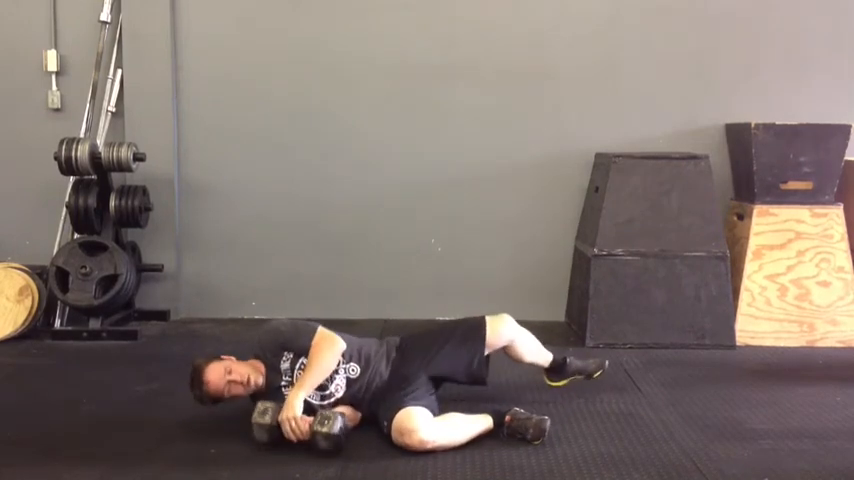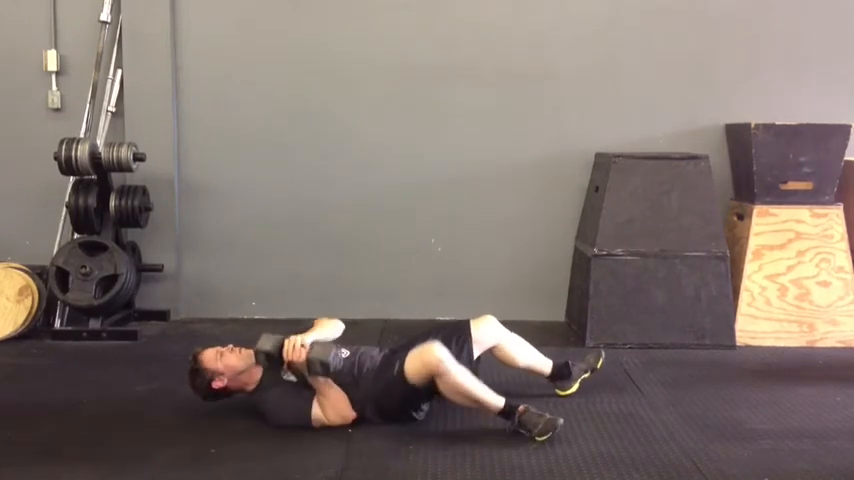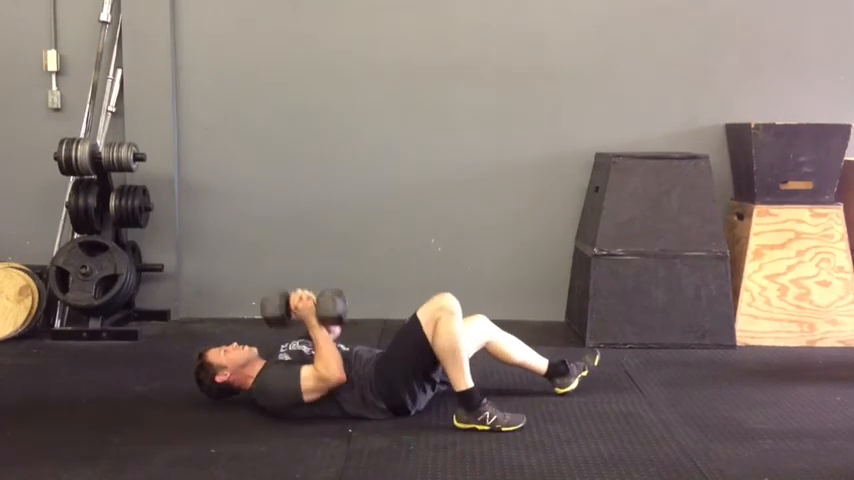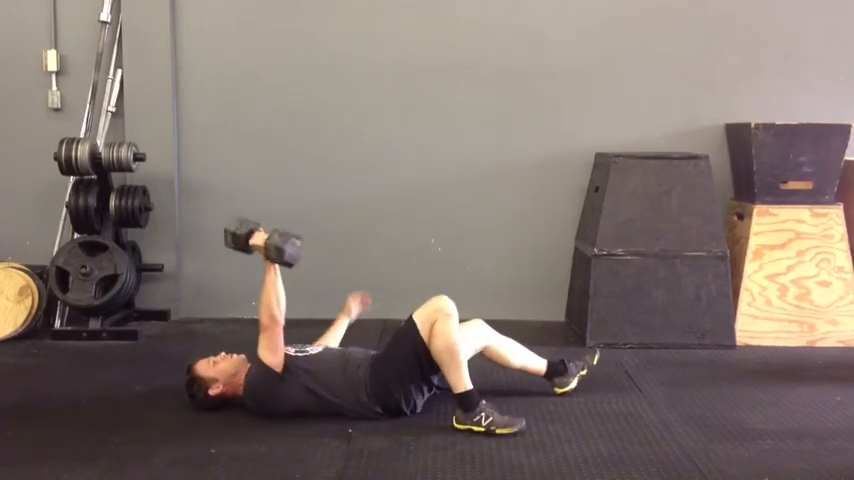
dt=0.5s
person 1, frame 1
left shoulder: (273, 339)
left elbow: (333, 342)
right elbow: (351, 417)
left wrist: (299, 391)
right wrist: (304, 413)
left hip: (402, 355)
right hip: (385, 396)
left knee: (502, 325)
right knee: (415, 434)
left ankle: (557, 368)
right ankle: (500, 420)
person 1, frame 2
left shoulder: (276, 351)
right shoulder: (273, 401)
left elbow: (335, 325)
right elbow: (342, 414)
left wrist: (306, 337)
right wrist: (308, 371)
left hip: (391, 360)
right hip: (389, 396)
left knee: (488, 327)
right knee: (433, 354)
left ankle: (560, 373)
right ankle: (512, 412)
person 1, frame 3
left shoulder: (275, 370)
right shoulder: (272, 388)
left elbow: (332, 334)
right elbow: (334, 374)
left wrist: (311, 311)
right wrist: (311, 321)
left hip: (387, 371)
right hip: (389, 389)
left knee: (480, 324)
right knee: (444, 305)
left ankle: (557, 372)
right ankle: (471, 408)
person 1, frame 4
left shoulder: (274, 372)
right shoulder: (262, 390)
left elbow: (322, 352)
right elbow: (273, 323)
left wrist: (346, 315)
right wrist: (270, 261)
left hip: (382, 373)
right hip: (386, 390)
left knee: (477, 329)
right knee: (441, 308)
left ankle: (557, 372)
right ankle: (471, 411)
